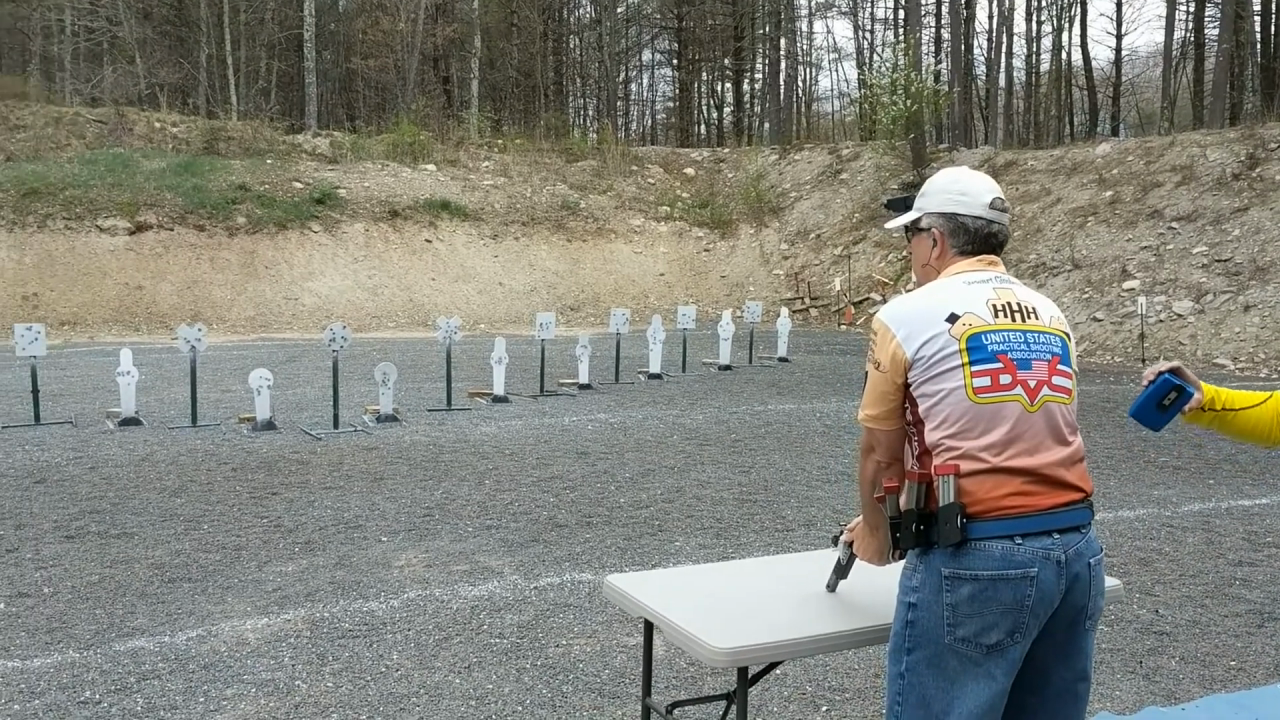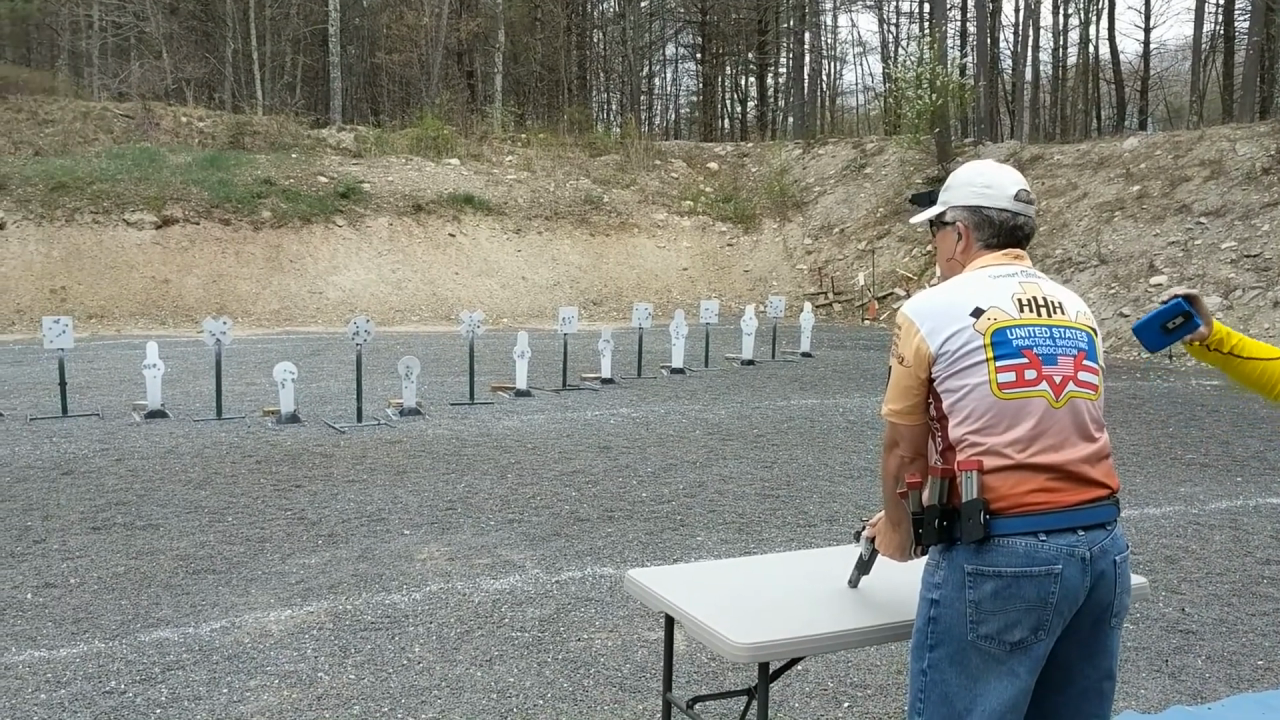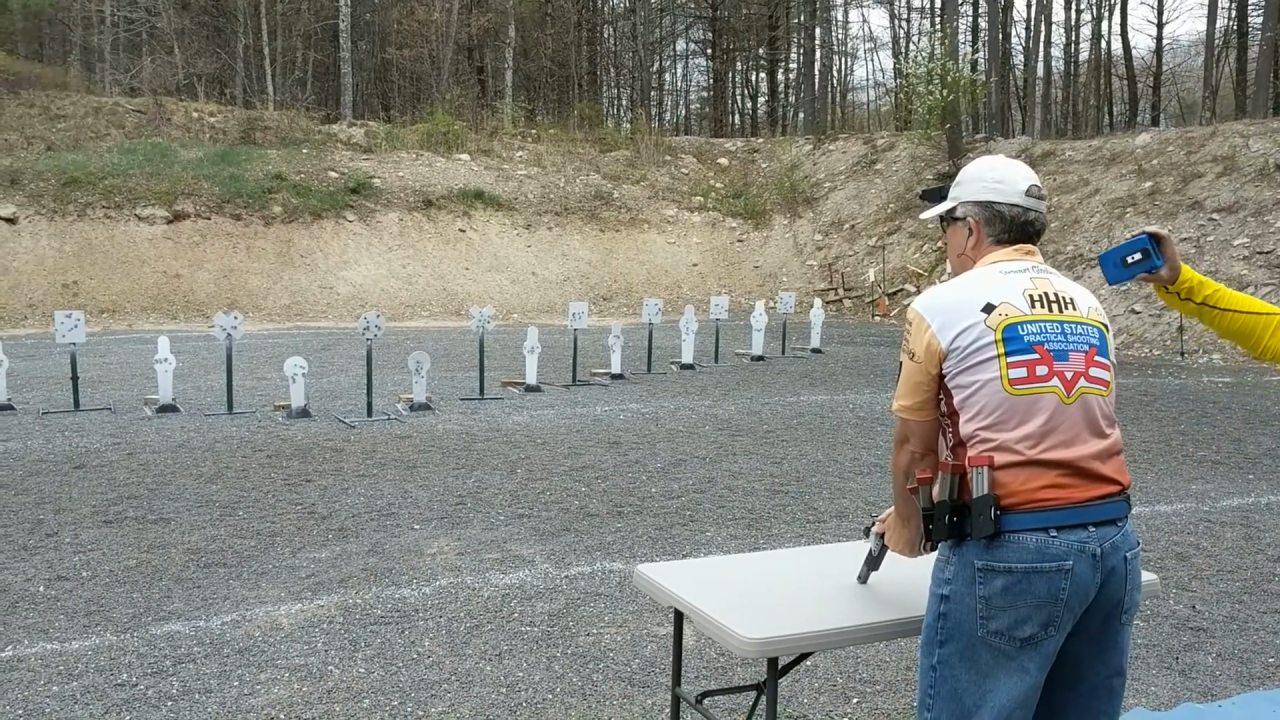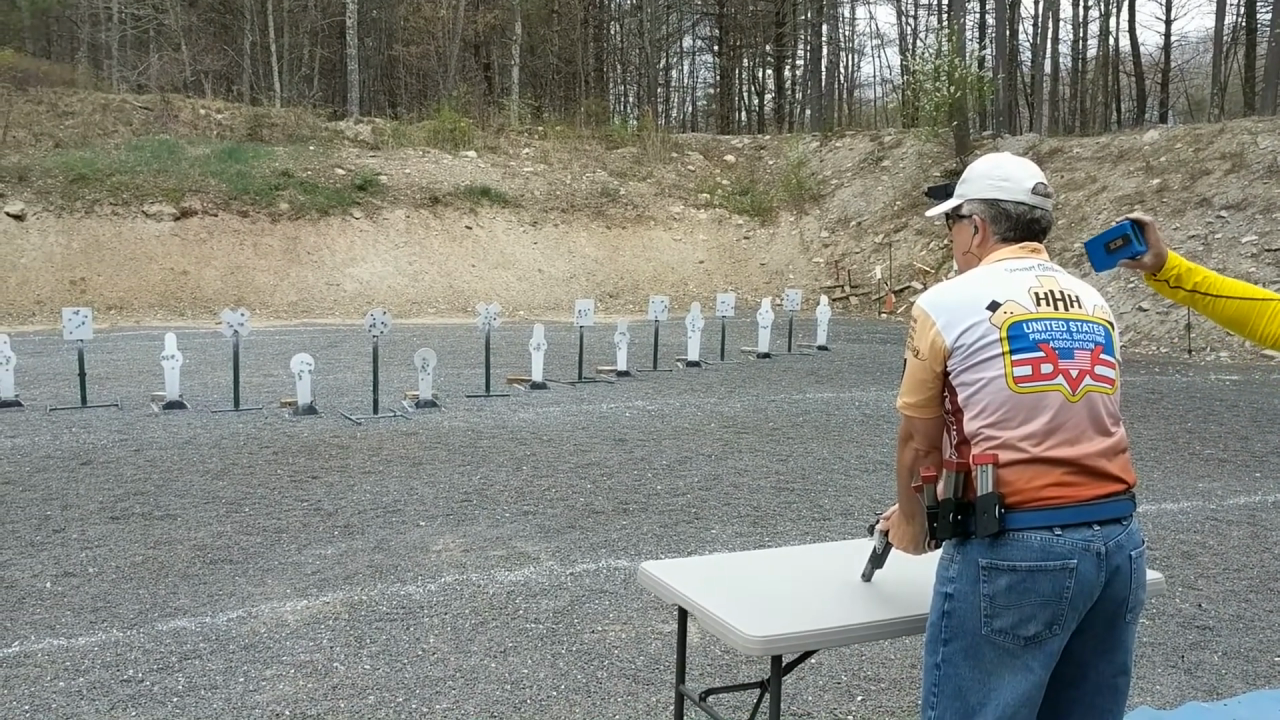
dt=0.7s
person 1, frame 1
left shoulder: (907, 315)
right shoulder: (1051, 314)
left elbow: (881, 455)
left wrist: (876, 532)
left hip: (977, 559)
right hip: (1075, 548)
person 1, frame 2
left shoulder: (932, 310)
right shoulder: (1078, 310)
left elbow: (904, 450)
left wrist: (898, 528)
left hip: (998, 556)
right hip: (1101, 544)
person 1, frame 3
left shoulder: (941, 305)
right shoulder: (1087, 305)
left elbow: (914, 446)
left wrist: (906, 523)
left hip: (1009, 551)
right hip: (1111, 541)
person 1, frame 4
left shoulder: (947, 303)
right shoulder: (1095, 304)
left elbow: (919, 443)
left wrist: (911, 521)
left hip: (1013, 550)
right hip: (1117, 540)
